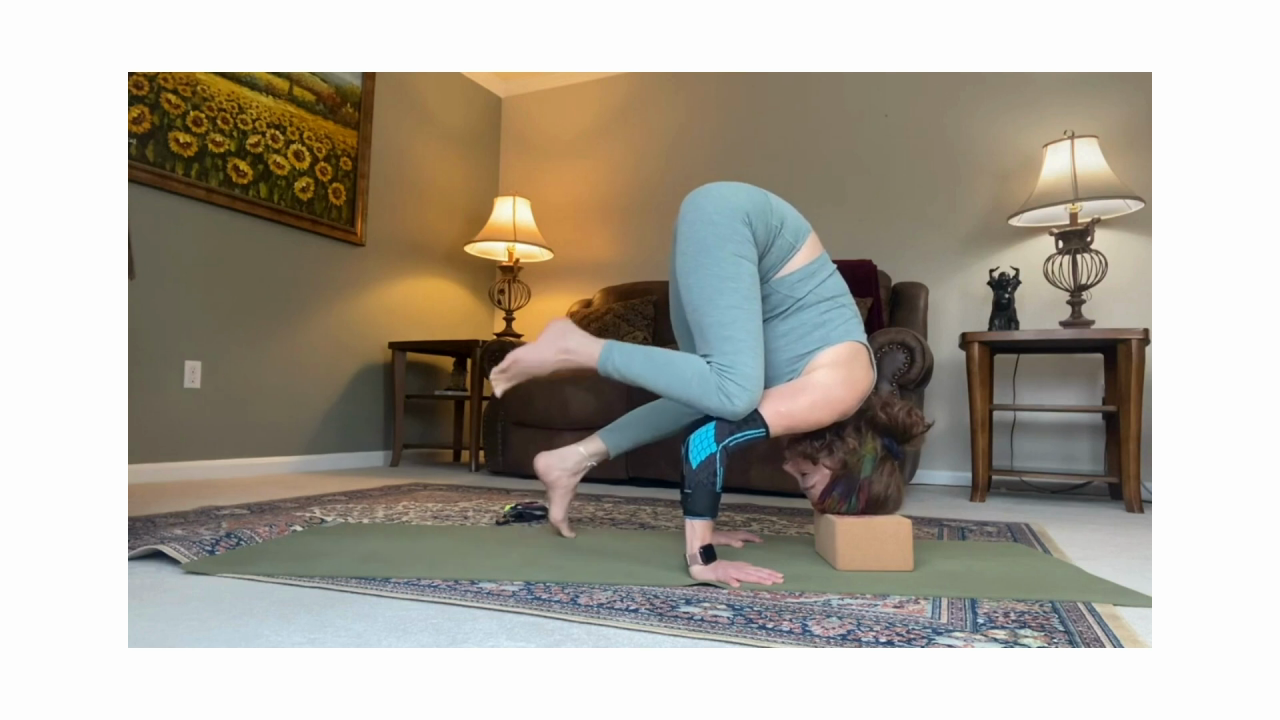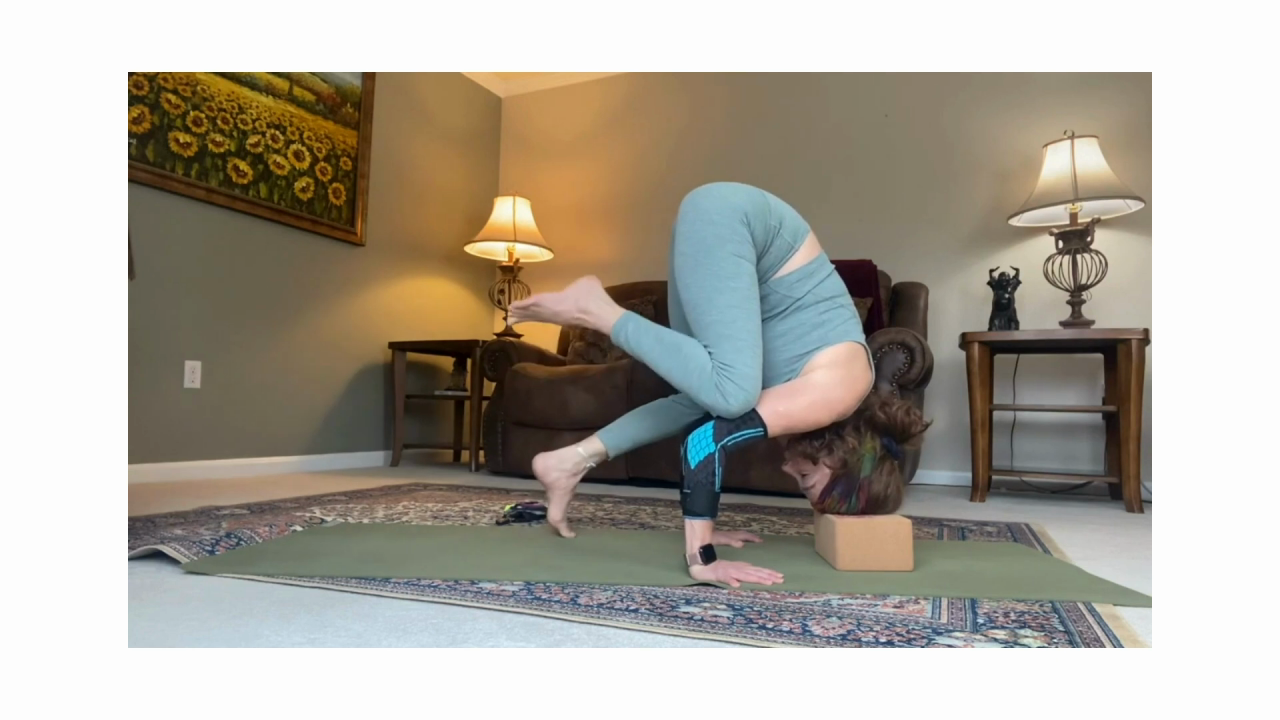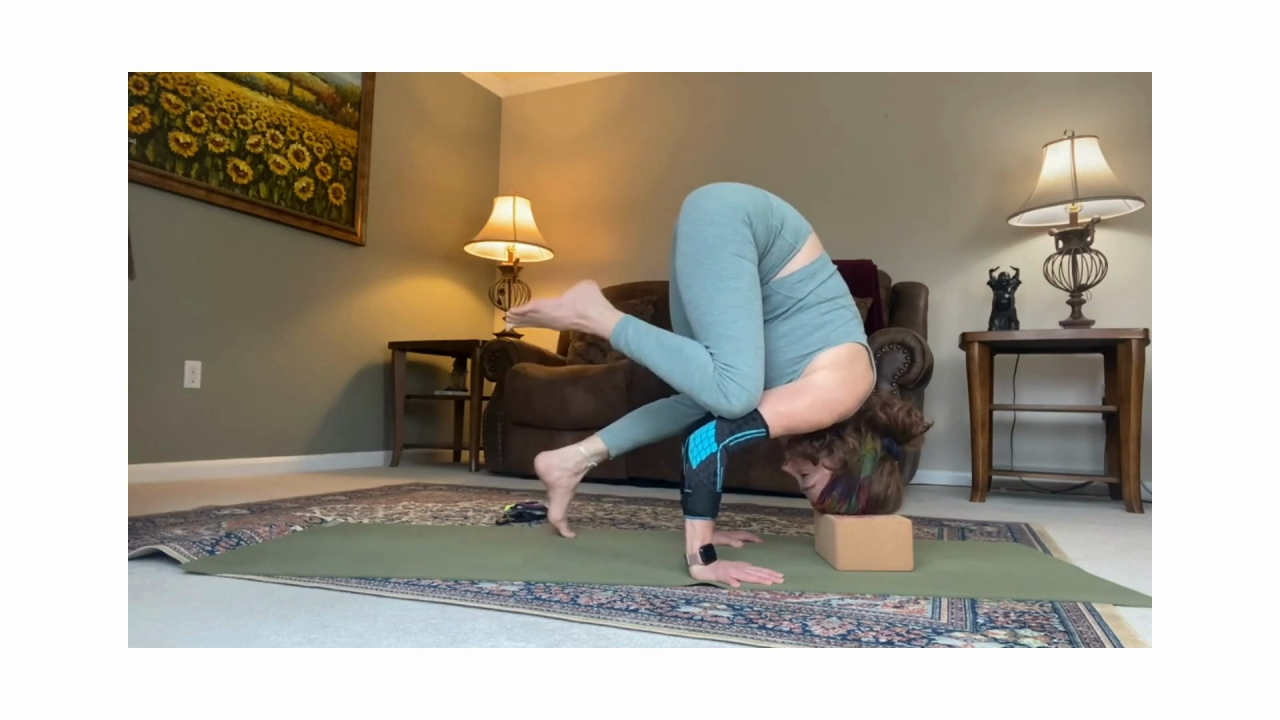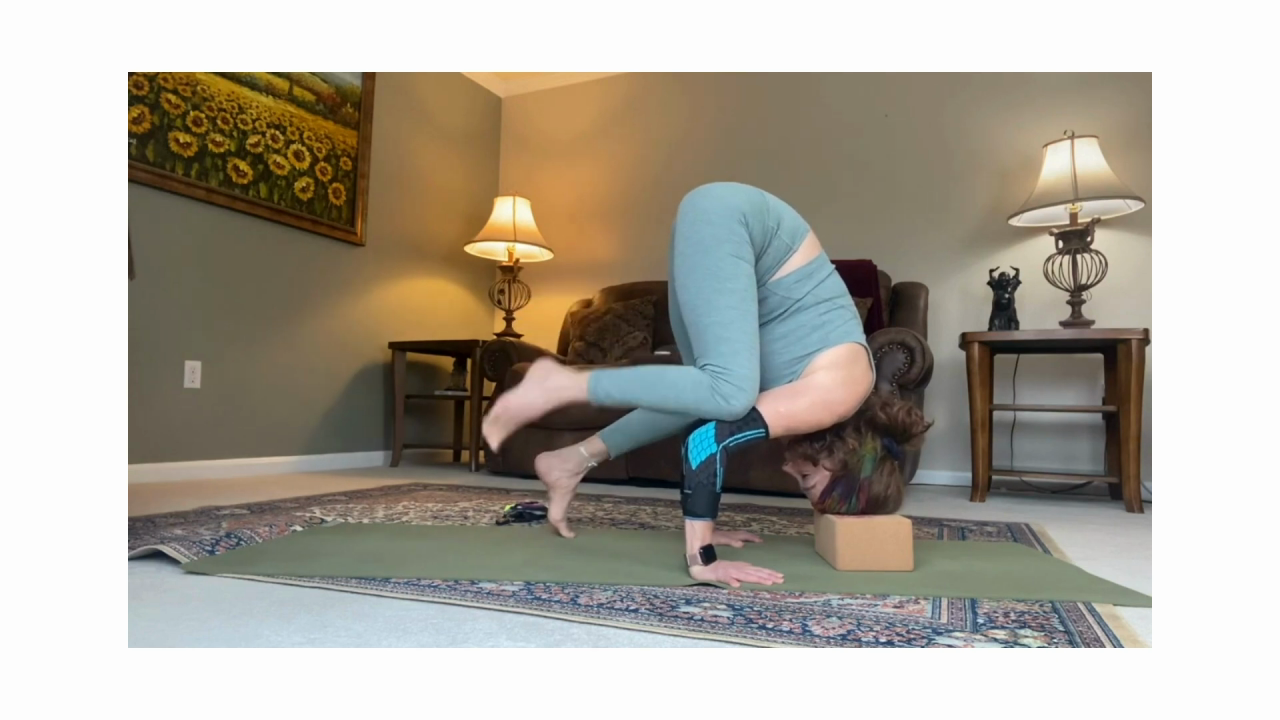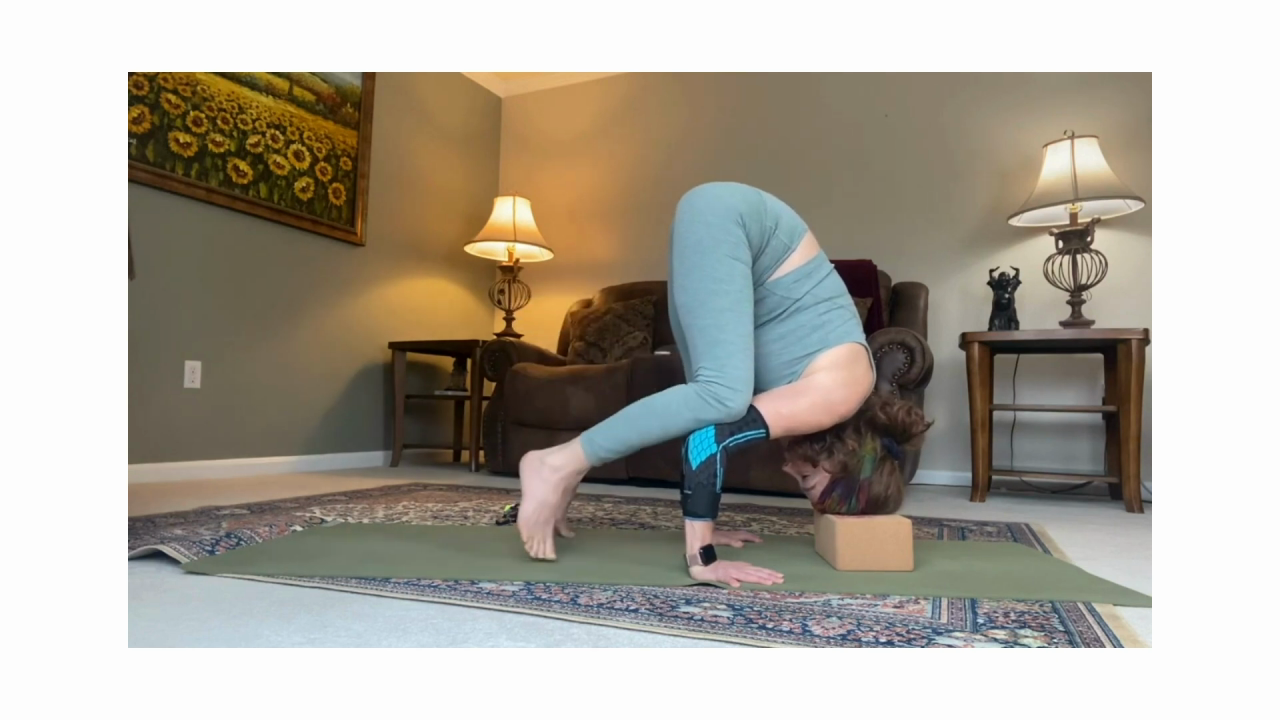
dt=0.3s
person 1, frame 1
left shoulder: (842, 383)
right shoulder: (839, 394)
right elbow: (712, 441)
left wrist: (703, 528)
right wrist: (701, 559)
left hip: (733, 227)
right hip: (727, 218)
left knee: (708, 395)
right knee: (730, 395)
left ankle: (573, 461)
right ankle: (573, 349)
person 1, frame 2
left shoulder: (838, 383)
right shoulder: (836, 393)
right elbow: (710, 441)
left wrist: (703, 528)
right wrist: (701, 560)
left hip: (733, 226)
left knee: (709, 397)
right knee: (729, 394)
left ankle: (572, 462)
right ankle: (595, 312)
person 1, frame 3
left shoulder: (839, 387)
right shoulder: (839, 393)
right elbow: (712, 441)
left wrist: (704, 529)
right wrist: (702, 560)
left hip: (735, 226)
left knee: (709, 396)
right knee: (731, 393)
left ankle: (574, 461)
right ankle: (593, 314)
person 1, frame 4
left shoulder: (842, 382)
right shoulder: (837, 394)
right elbow: (712, 441)
left wrist: (703, 528)
right wrist: (701, 559)
left hip: (733, 225)
right hip: (725, 218)
left knee: (707, 397)
right knee: (728, 396)
left ankle: (575, 460)
right ankle: (562, 385)
person 1, frame 5
left shoulder: (838, 385)
right shoulder: (837, 395)
right elbow: (712, 441)
left wrist: (703, 525)
right wrist: (701, 559)
left hip: (733, 226)
right hip: (723, 218)
left knee: (711, 399)
right knee: (721, 398)
left ankle: (574, 463)
right ankle: (558, 465)
